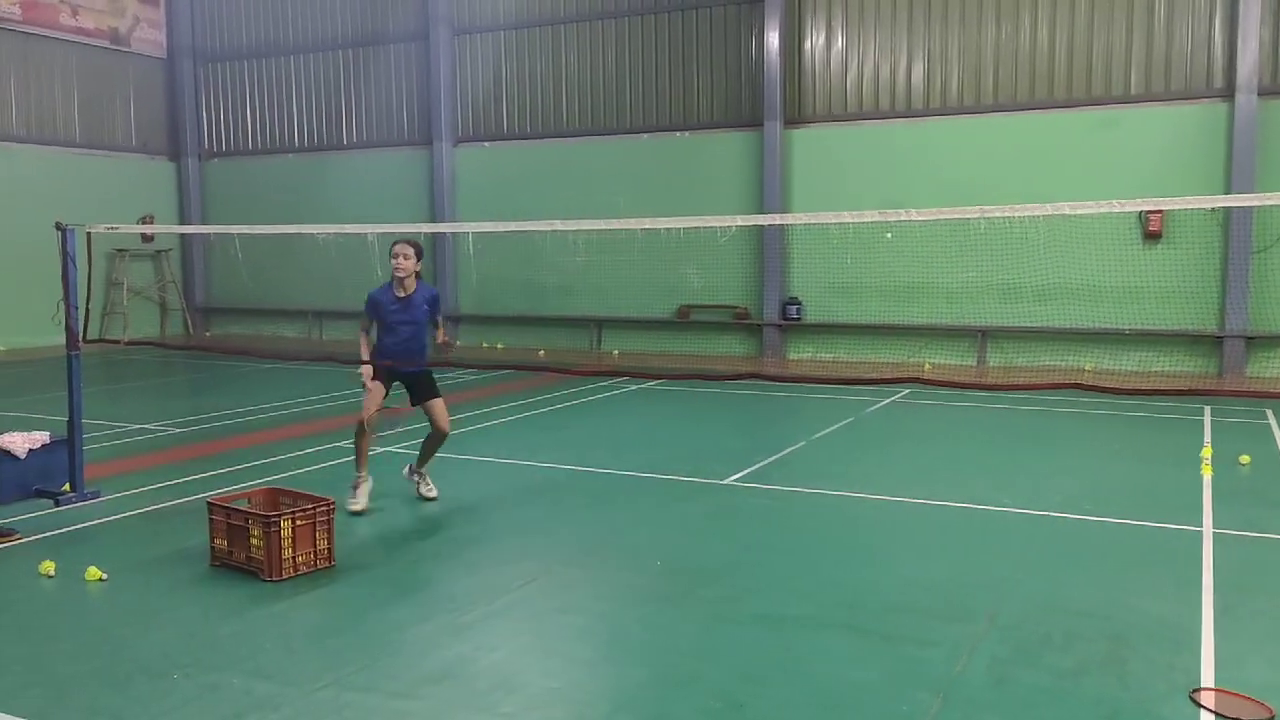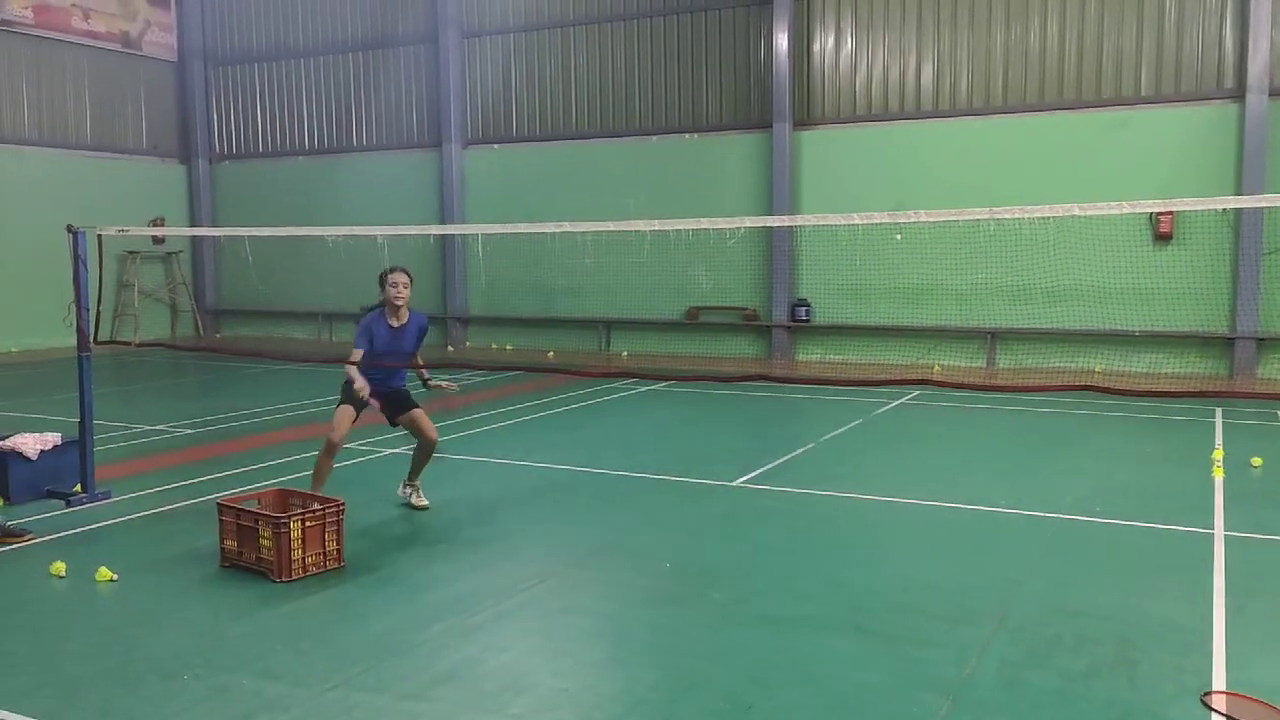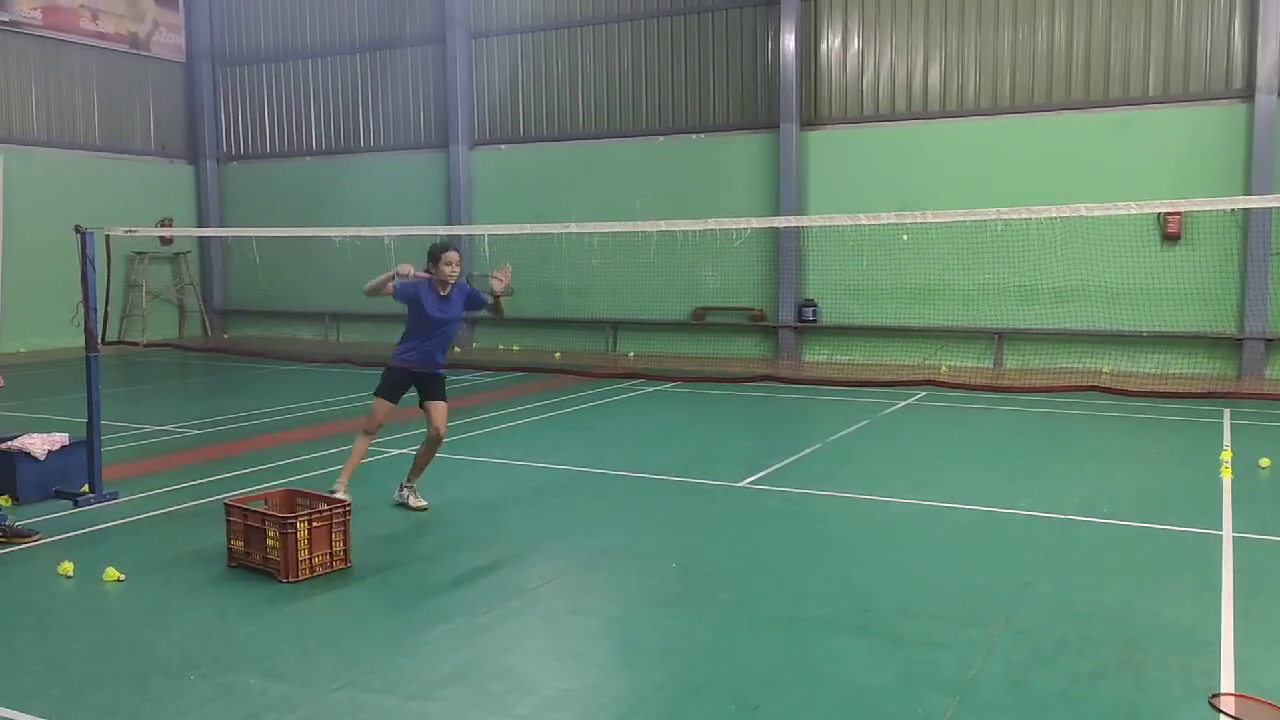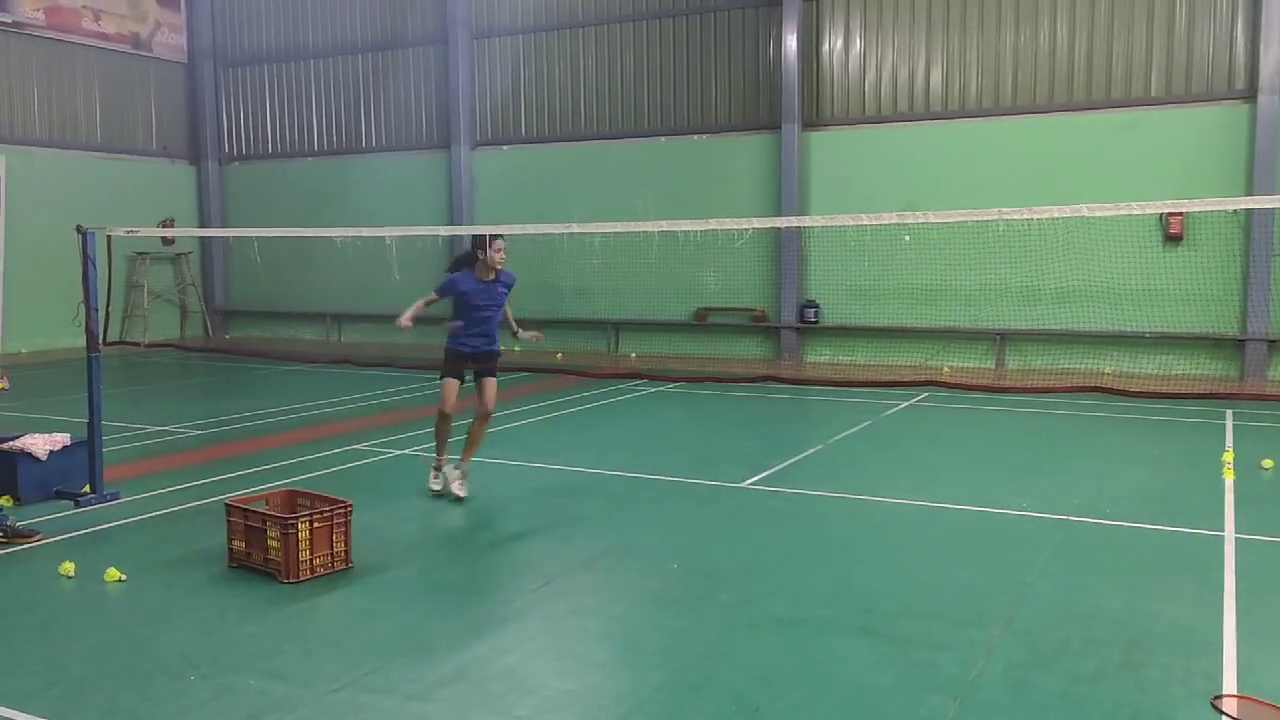
dt=0.2s
person 1, frame 1
left shoulder: (430, 295)
right shoulder: (377, 296)
left elbow: (438, 326)
right elbow: (364, 333)
left wrist: (443, 342)
right wrist: (365, 365)
left hip: (417, 369)
right hip: (383, 366)
left knee: (442, 428)
right knee: (364, 419)
left ankle: (418, 471)
right ankle: (361, 480)
person 1, frame 2
left shoulder: (419, 322)
right shoulder: (371, 322)
right elbow: (352, 363)
left wrist: (428, 381)
right wrist: (358, 381)
left hip: (394, 389)
right hip: (362, 385)
left knee: (430, 439)
right knee: (334, 440)
left ankle: (410, 486)
person 1, frame 3
left shoulder: (466, 293)
right shoulder: (416, 288)
left elbow: (498, 313)
right elbow: (370, 291)
left wrist: (497, 294)
right wrist: (393, 275)
left hip: (433, 371)
right hip: (402, 366)
left knee: (438, 433)
right knee: (370, 429)
left ankle: (408, 487)
right ankle: (340, 488)
person 1, frame 4
left shoulder: (506, 280)
right shoulder: (459, 279)
right elbow: (427, 302)
left wrist: (517, 332)
right wrist: (408, 315)
left hip: (488, 352)
right hip: (458, 349)
left knee: (486, 410)
right knee: (446, 410)
left ankle: (460, 468)
right ankle: (439, 465)
